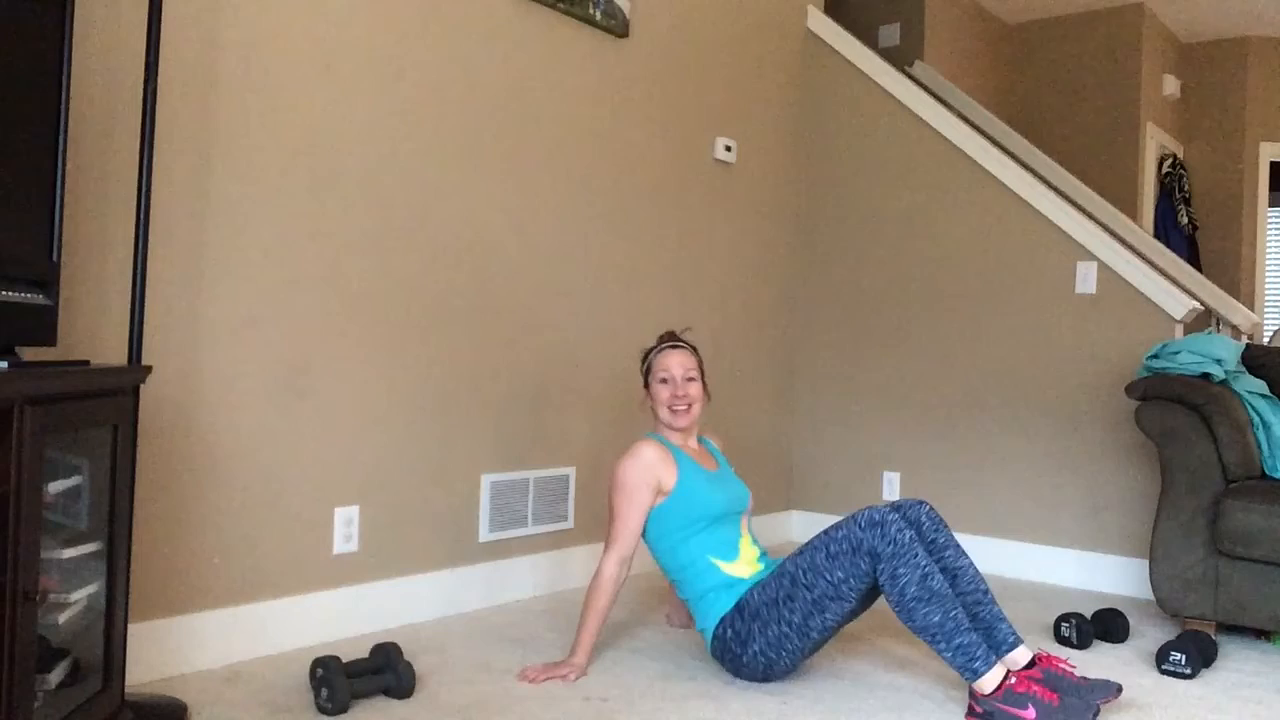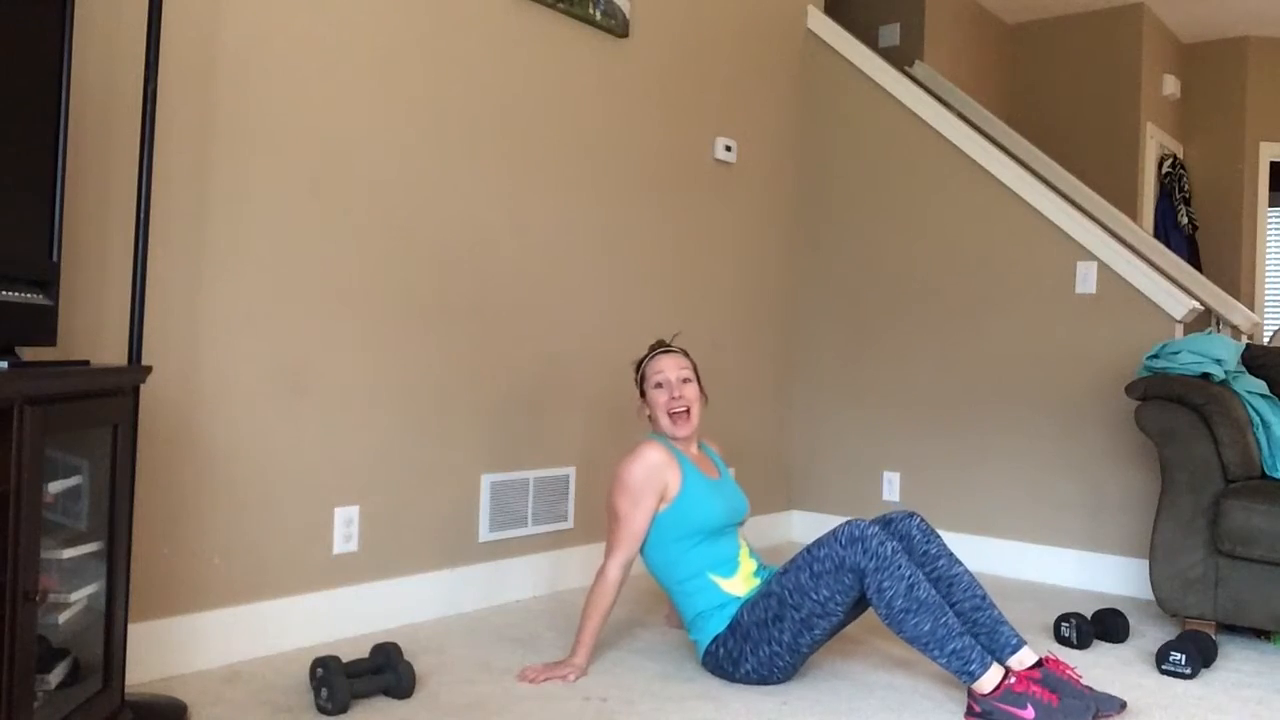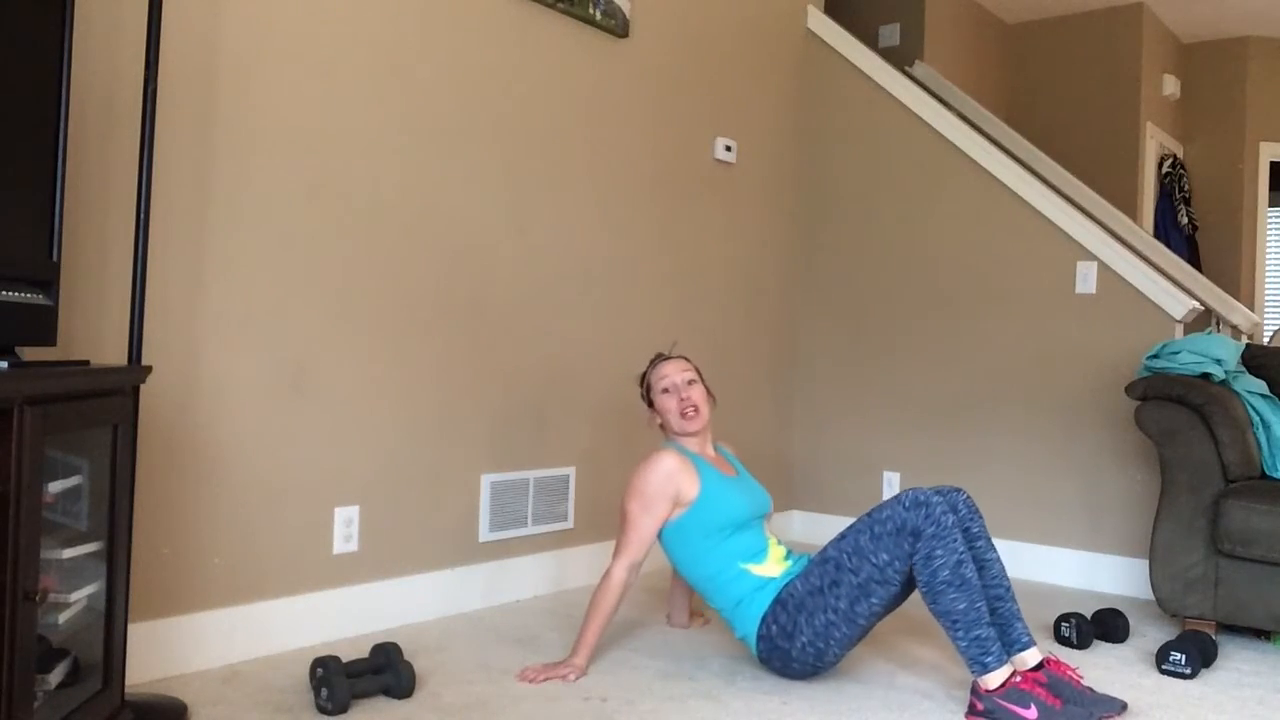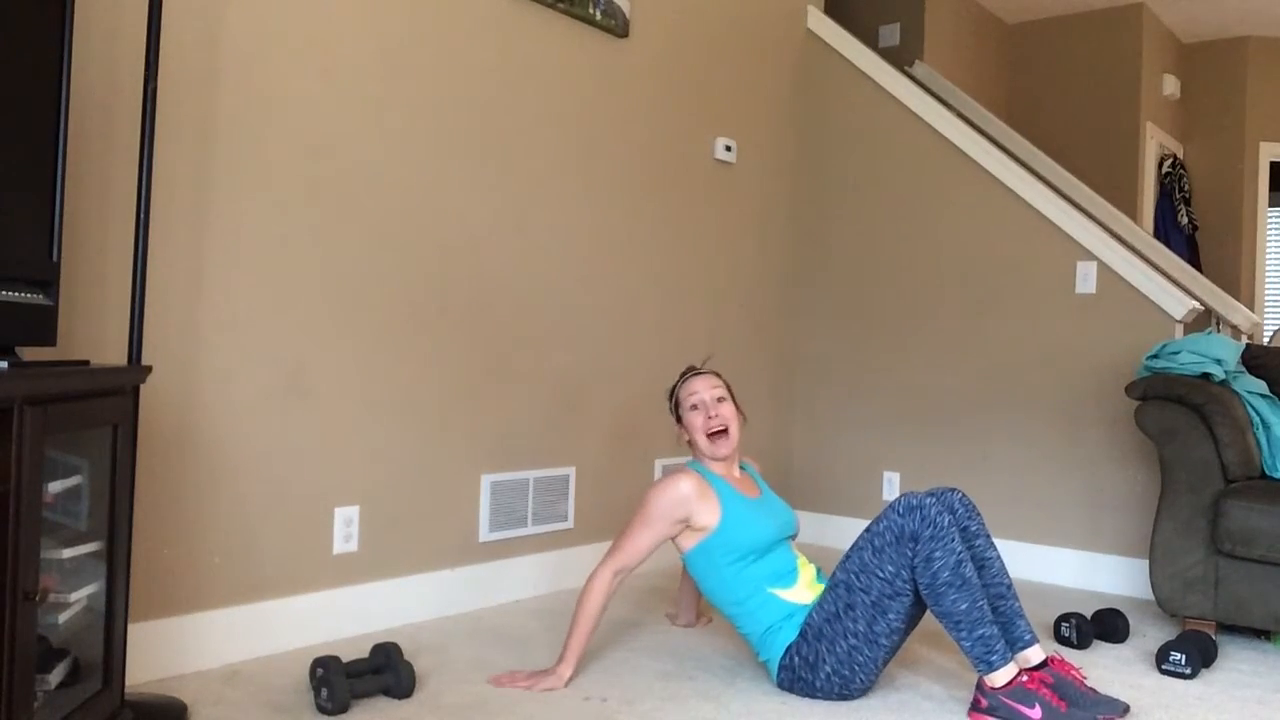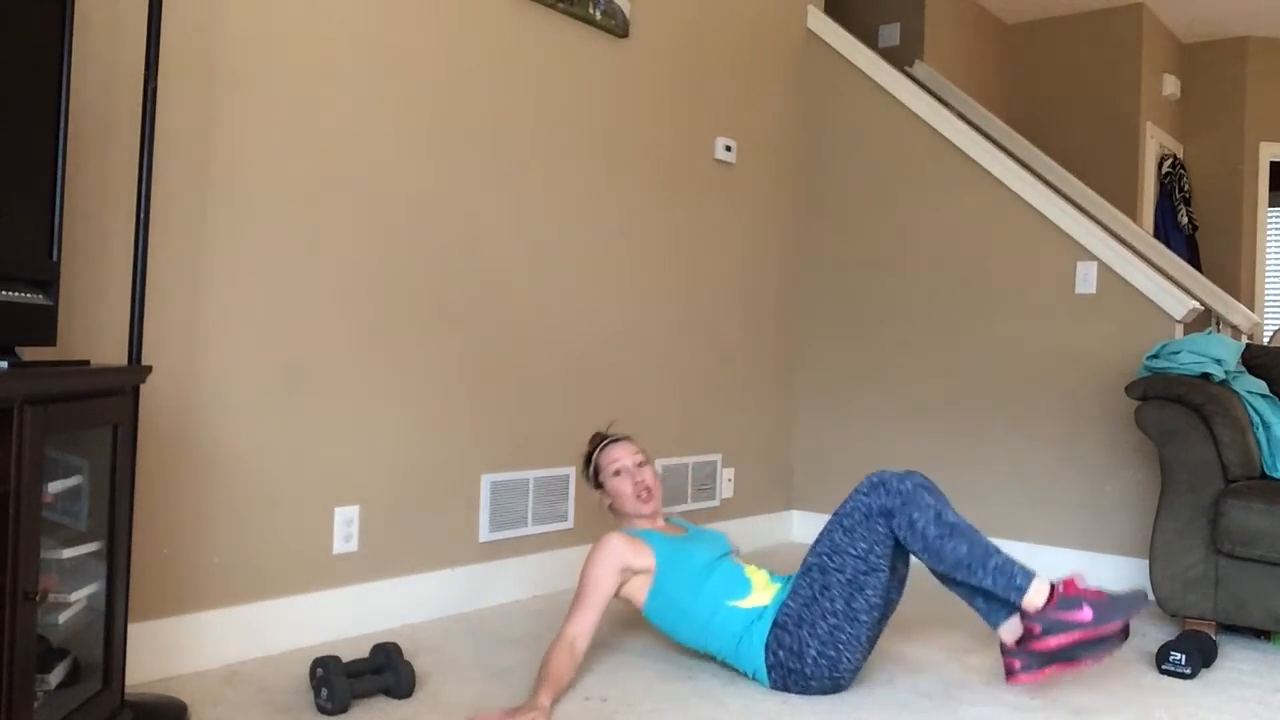
dt=1s
person 1, frame 1
left shoulder: (709, 448)
right shoulder: (645, 461)
right elbow: (614, 562)
right wrist: (577, 660)
left hip: (773, 605)
right hip: (746, 634)
left knee: (915, 516)
right knee: (878, 529)
left ankle: (1021, 664)
person 1, frame 2
left shoulder: (709, 454)
right shoulder: (648, 464)
right elbow: (614, 565)
right wrist: (576, 660)
left hip: (768, 609)
right hip: (738, 644)
left knee: (905, 528)
right knee: (860, 542)
left ankle: (1023, 664)
person 1, frame 3
left shoulder: (722, 456)
right shoulder: (664, 469)
right elbow: (622, 566)
left wrist: (681, 612)
right wrist: (578, 660)
left hip: (806, 599)
right hip: (786, 631)
left knee: (952, 505)
right knee: (921, 512)
left ankle: (1026, 661)
person 1, frame 4
left shoulder: (750, 473)
right shoulder: (683, 489)
right elbow: (609, 570)
left wrist: (687, 614)
left hip: (834, 628)
right hip: (811, 658)
left knee: (949, 504)
right knee: (918, 516)
left ankle: (1032, 662)
person 1, frame 5
left shoulder: (683, 530)
right shoulder: (617, 550)
right elbow: (571, 639)
left hip: (815, 636)
right hip: (794, 653)
left knee: (901, 491)
right knee: (888, 494)
left ankle: (1025, 628)
right ankle: (1038, 596)
